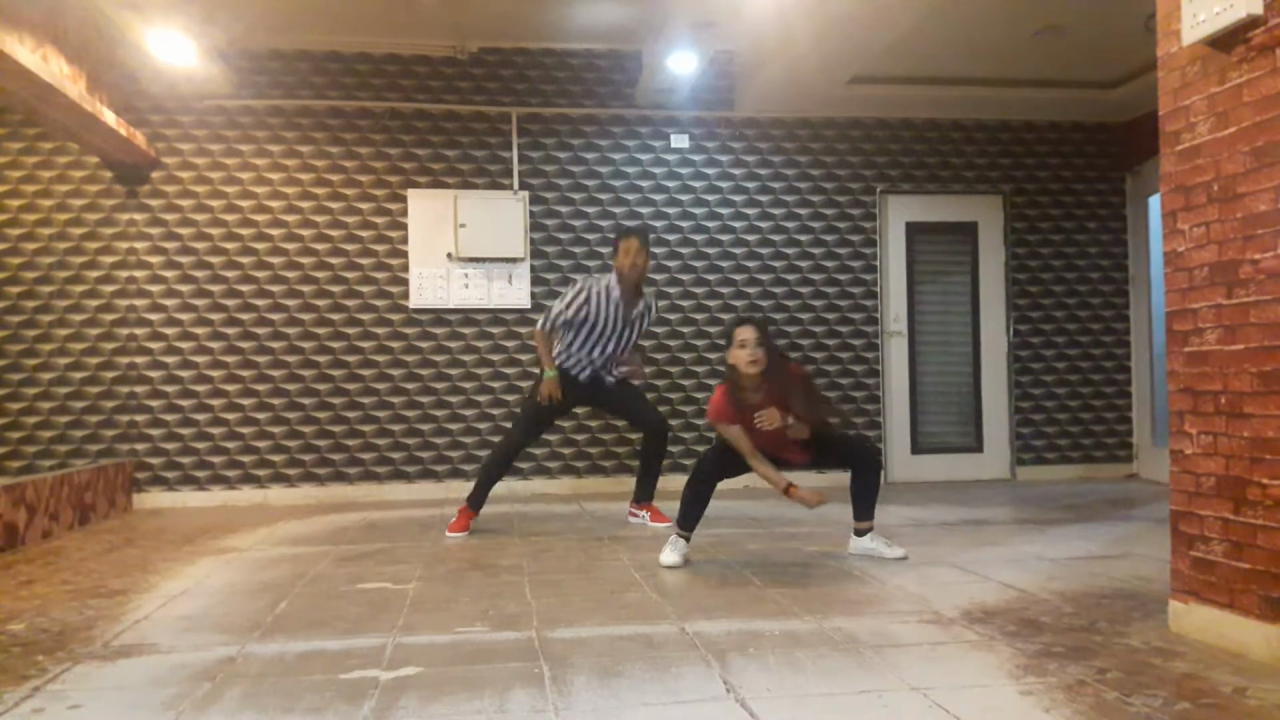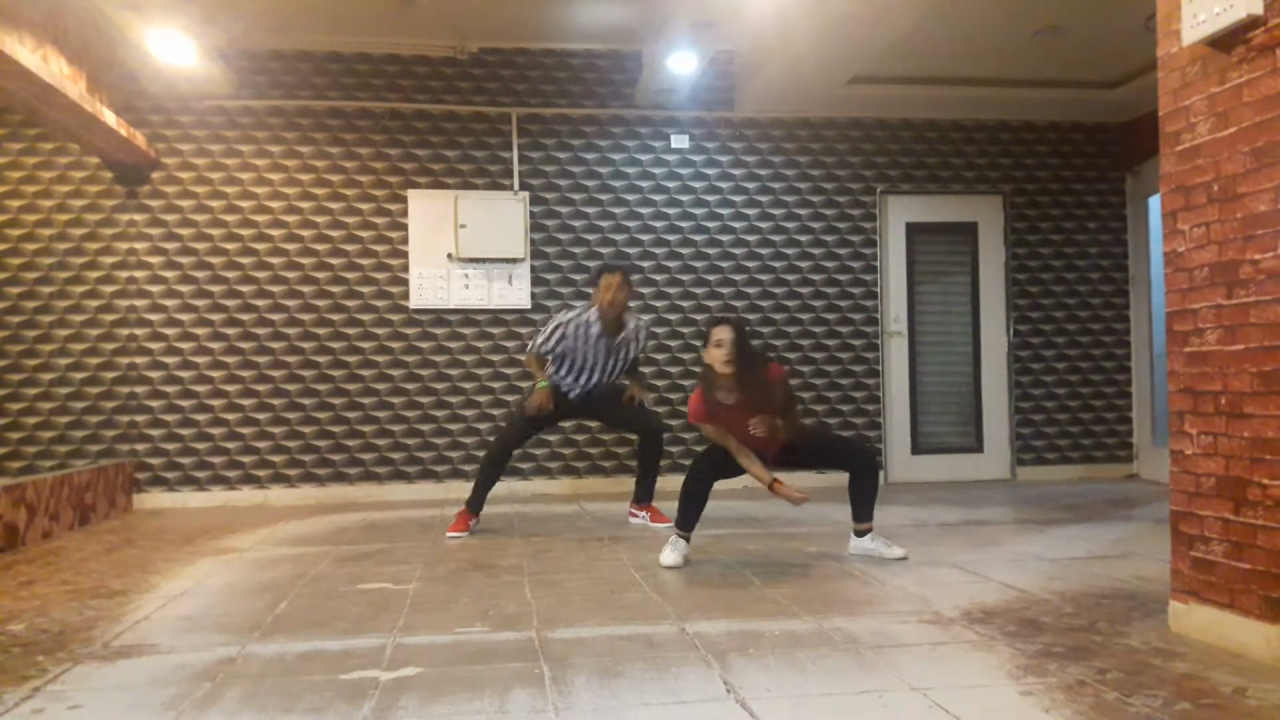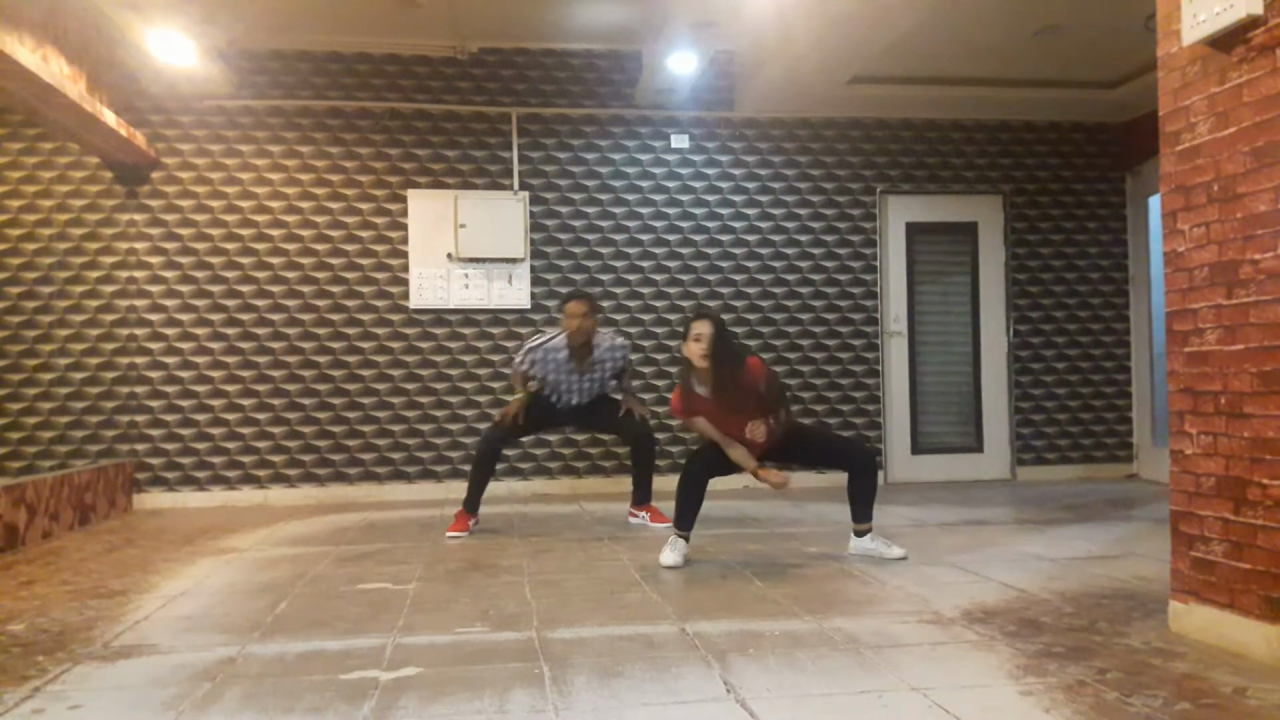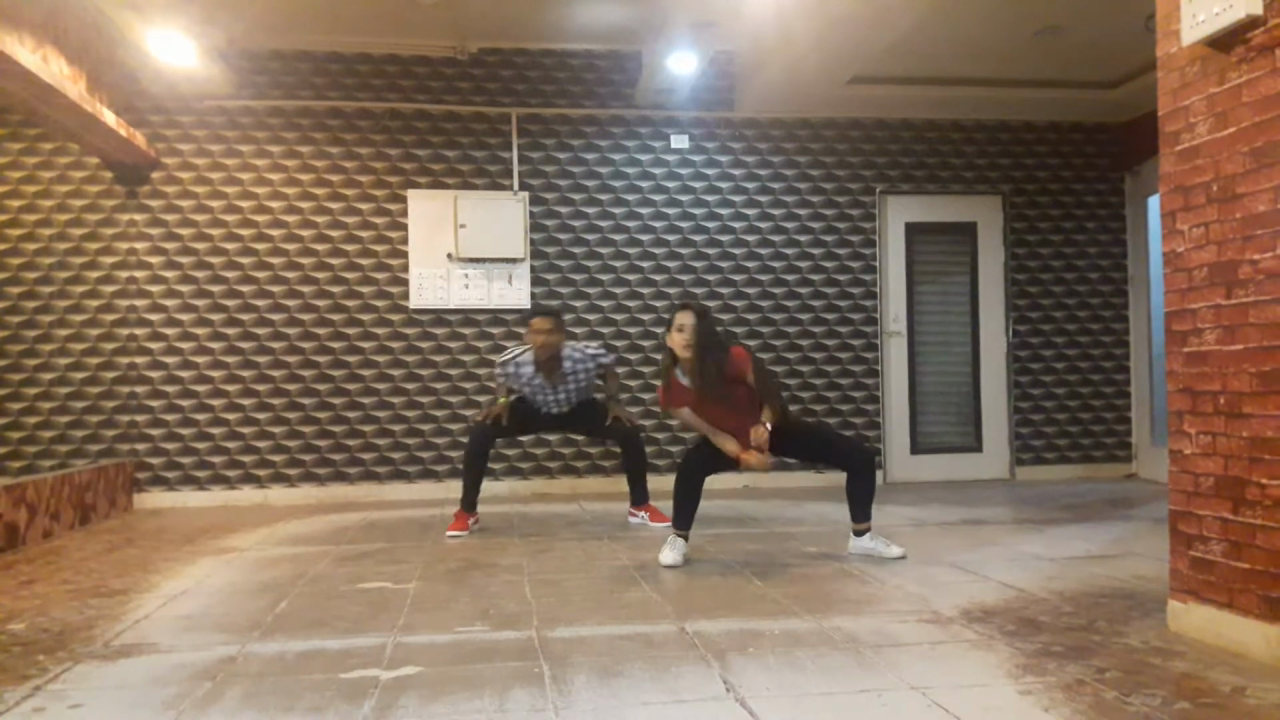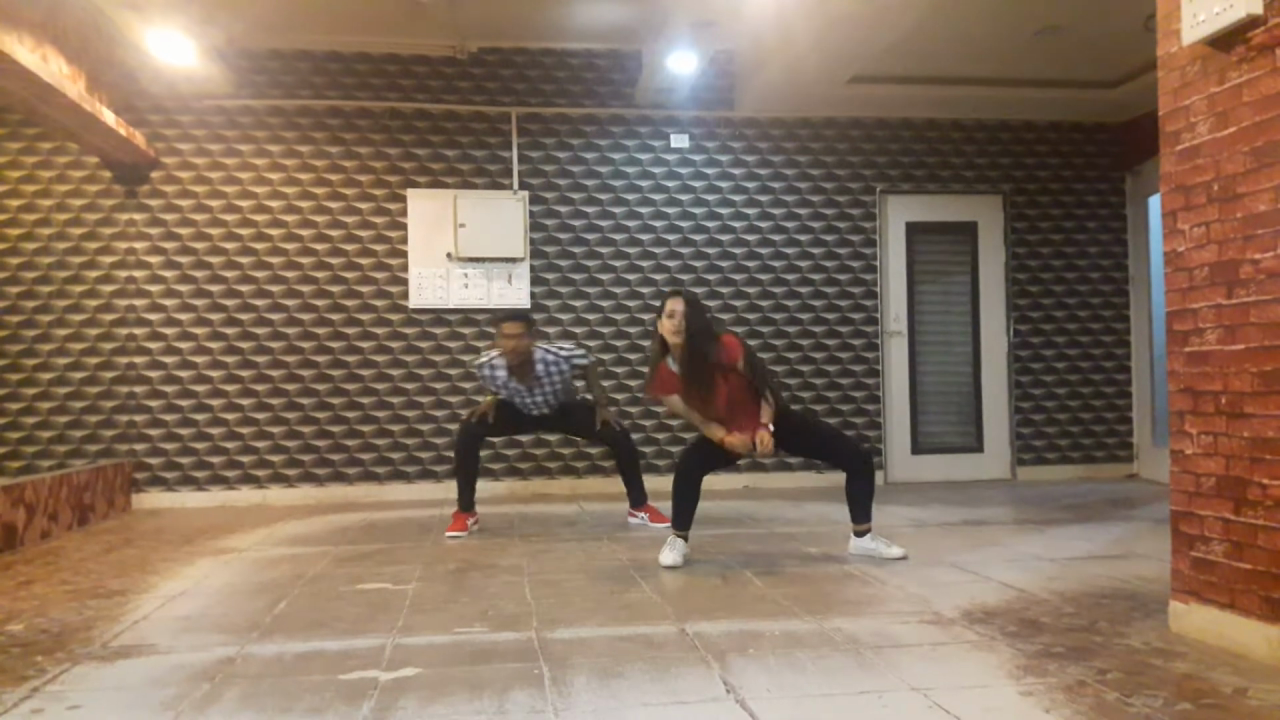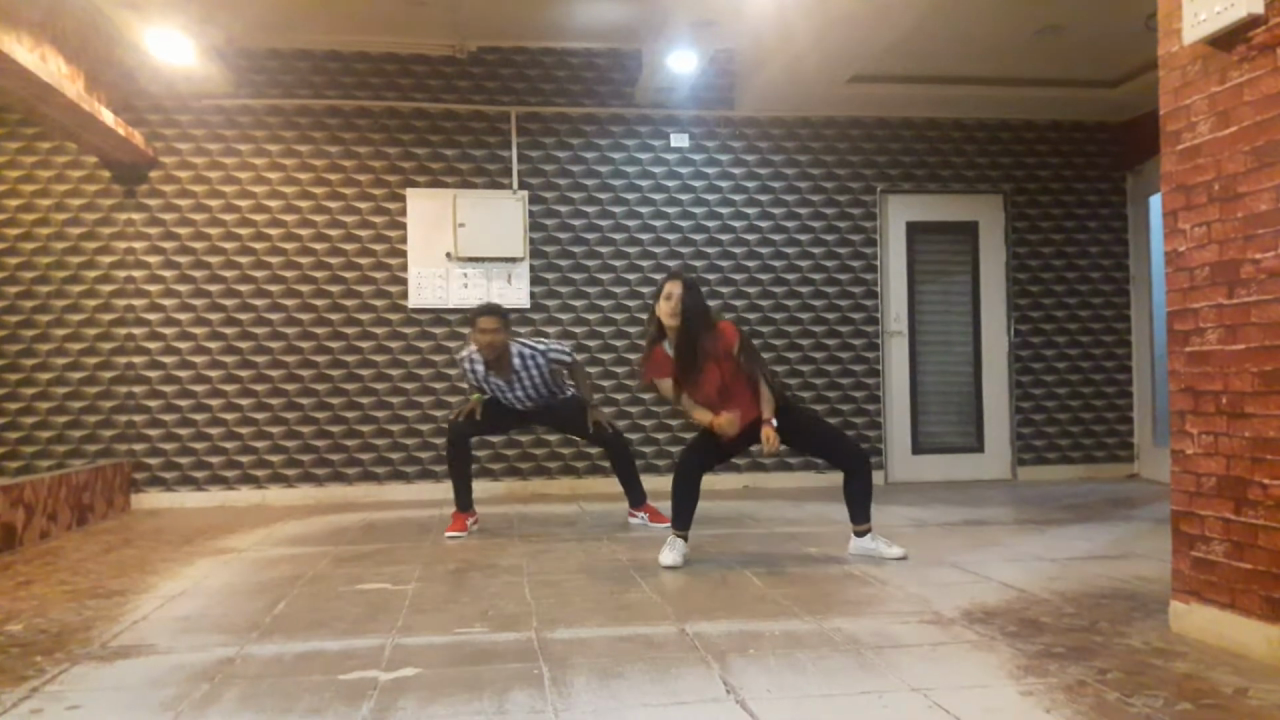
dt=0.1s
person 1, frame 1
left shoulder: (790, 378)
right shoulder: (723, 403)
left elbow: (806, 433)
right elbow: (752, 457)
left wrist: (787, 423)
right wrist: (790, 490)
left hip: (791, 442)
right hip: (743, 447)
left knee: (866, 453)
right knee: (706, 469)
left ankle: (863, 536)
right ankle: (680, 539)
person 1, frame 2
left shoulder: (767, 375)
right shoulder: (700, 405)
left elbow: (789, 425)
right elbow: (739, 452)
left wrist: (775, 427)
right wrist: (773, 485)
left hip: (782, 442)
right hip: (739, 451)
left knee: (863, 457)
right knee: (702, 470)
left ankle: (863, 537)
right ankle: (680, 540)
person 1, frame 3
left shoulder: (750, 369)
right shoulder: (683, 400)
left elbow: (779, 412)
right elbow: (726, 442)
left wrist: (767, 427)
right wrist: (758, 471)
left hip: (775, 437)
right hip: (733, 445)
left knee: (862, 457)
right knee: (695, 468)
left ankle: (863, 537)
right ankle: (679, 540)
person 1, frame 4
left shoulder: (734, 360)
right shoulder: (672, 391)
left elbow: (770, 396)
right elbow: (709, 431)
left wrist: (765, 428)
right wrist: (742, 455)
left hip: (772, 427)
right hip: (729, 441)
left knee: (860, 457)
right knee: (690, 466)
left ankle: (862, 536)
right ankle: (678, 539)
person 1, frame 5
left shoulder: (725, 348)
right shoulder: (662, 378)
left elbow: (764, 386)
right elbow: (699, 421)
left wrist: (767, 428)
right wrist: (726, 439)
left hip: (771, 420)
right hip: (723, 434)
left knee: (857, 458)
right knee: (689, 465)
left ankle: (862, 537)
right ankle: (678, 540)
person 1, frame 6
left shoulder: (723, 335)
right shoulder: (659, 362)
left elbow: (759, 376)
right elbow: (692, 407)
left wrist: (768, 423)
right wrist: (716, 422)
left hip: (773, 412)
right hip: (726, 425)
left knee: (855, 458)
right knee: (688, 464)
left ankle: (863, 537)
right ankle: (678, 540)
person 2, frame 1
left shoulder: (647, 305)
right shoulder: (589, 292)
right elbow: (543, 330)
left wrist: (632, 362)
right wrist: (550, 374)
left hip: (606, 379)
right hip: (566, 376)
left knee: (657, 425)
right knee: (519, 436)
left ankle: (641, 505)
right ankle: (469, 508)
person 2, frame 2
left shoulder: (636, 330)
right shoulder: (570, 323)
right elbow: (536, 353)
left wrist: (635, 383)
right wrist: (542, 384)
left hip: (599, 394)
right hip: (558, 393)
left knee: (652, 427)
right knee: (507, 440)
left ankle: (641, 506)
right ankle: (470, 511)
person 2, frame 3
left shoulder: (615, 346)
right shoulder: (541, 347)
right elbow: (519, 371)
left wrist: (629, 396)
right wrist: (520, 396)
left hip: (590, 403)
right hip: (547, 404)
left knee: (641, 432)
right knee: (493, 439)
left ankle: (641, 506)
right ankle: (468, 512)
person 2, frame 4
left shoulder: (585, 355)
right shoulder: (512, 362)
left elbow: (609, 370)
left wrist: (614, 402)
right wrist: (504, 400)
left hip: (577, 410)
right hip: (532, 411)
left knee: (629, 433)
right knee: (481, 434)
left ankle: (639, 506)
right ankle: (467, 512)
person 2, frame 5
left shoulder: (560, 356)
right shoulder: (487, 366)
left elbow: (589, 366)
left wrist: (602, 406)
right wrist: (491, 400)
left hip: (565, 409)
right hip: (519, 411)
left knee: (618, 436)
right knee: (469, 432)
left ankle: (639, 507)
right ankle: (465, 512)
person 2, frame 6
left shoulder: (535, 351)
right shoulder: (467, 361)
left elbow: (574, 365)
left wrist: (590, 407)
right wrist: (478, 398)
left hip: (557, 403)
right hip: (511, 408)
left knee: (613, 438)
right knee: (458, 431)
left ankle: (639, 506)
right ankle: (464, 512)
